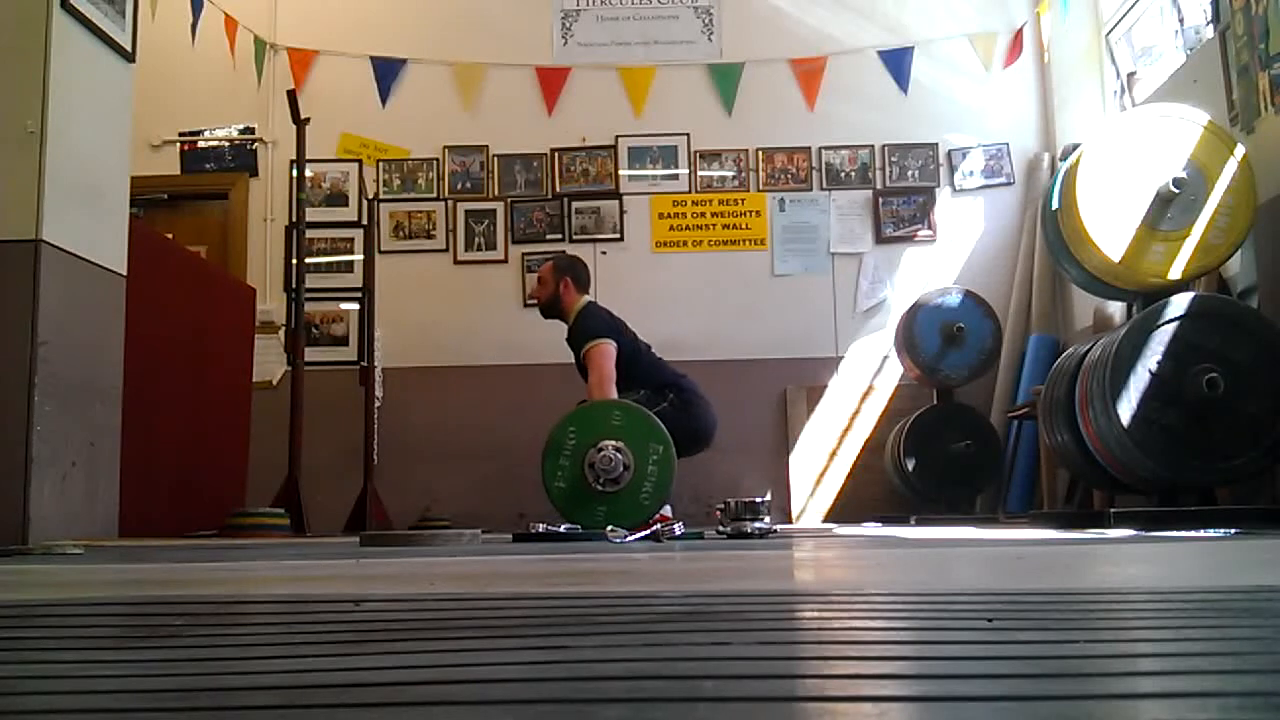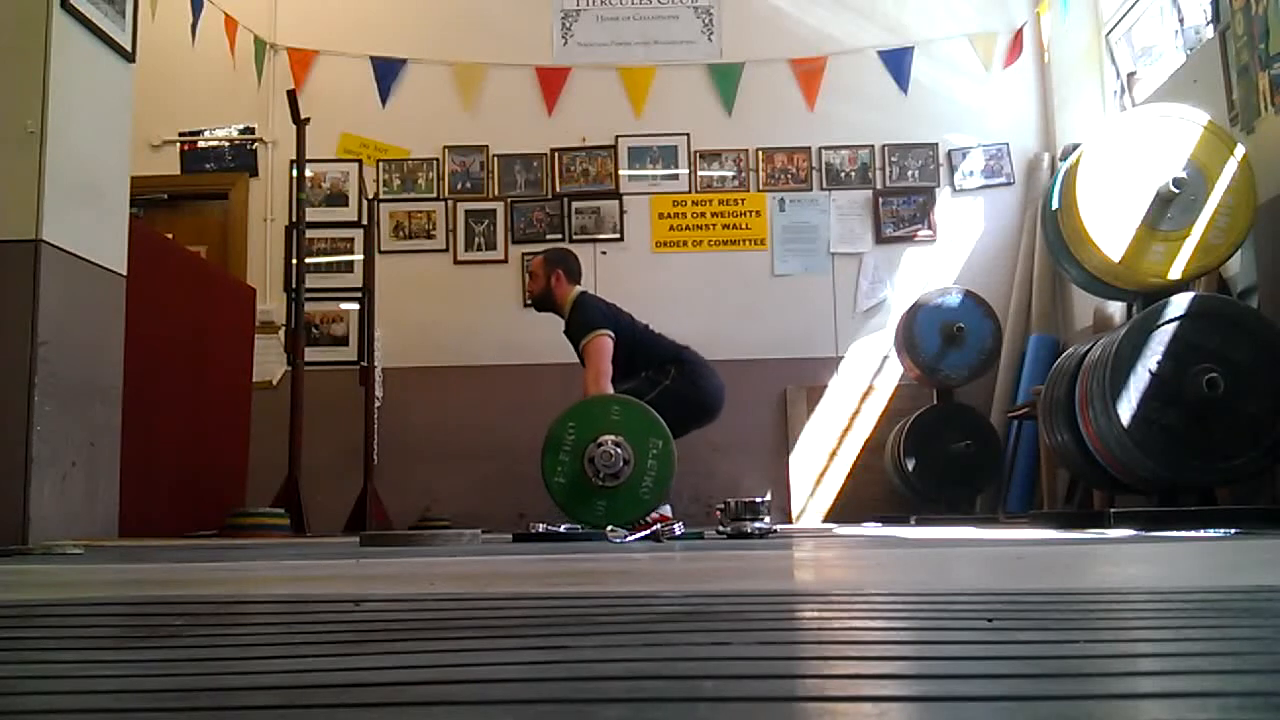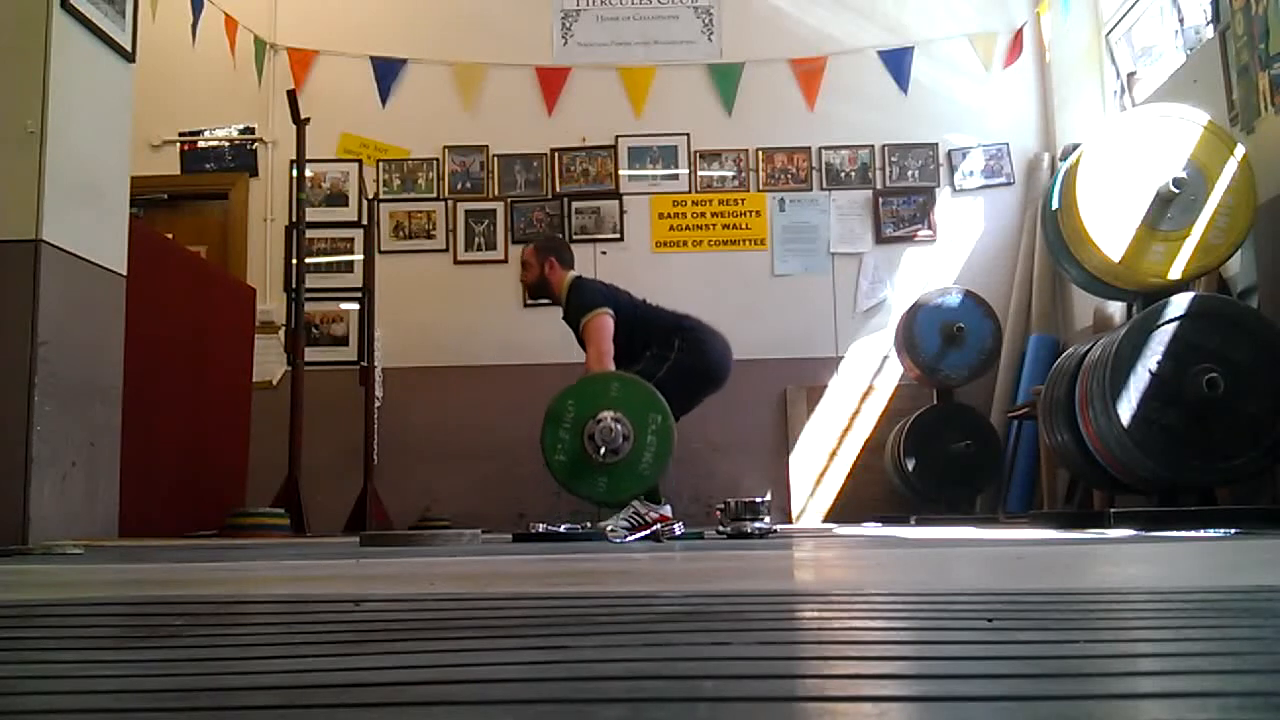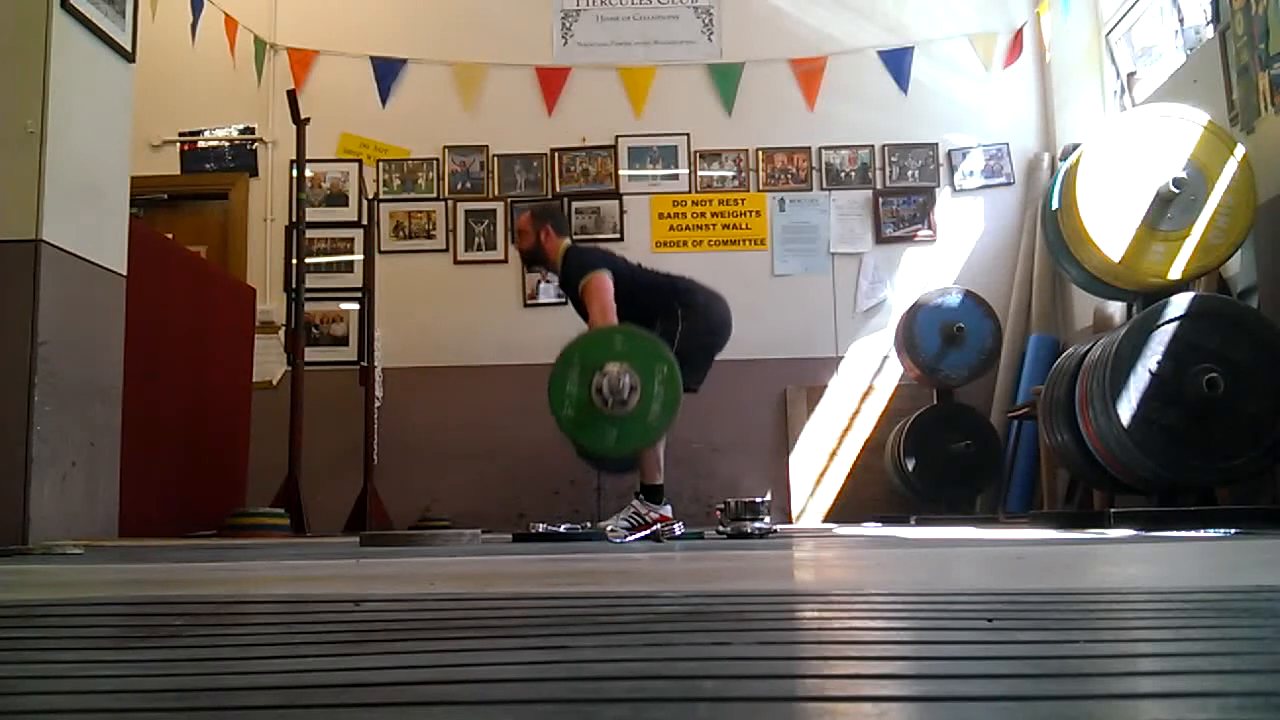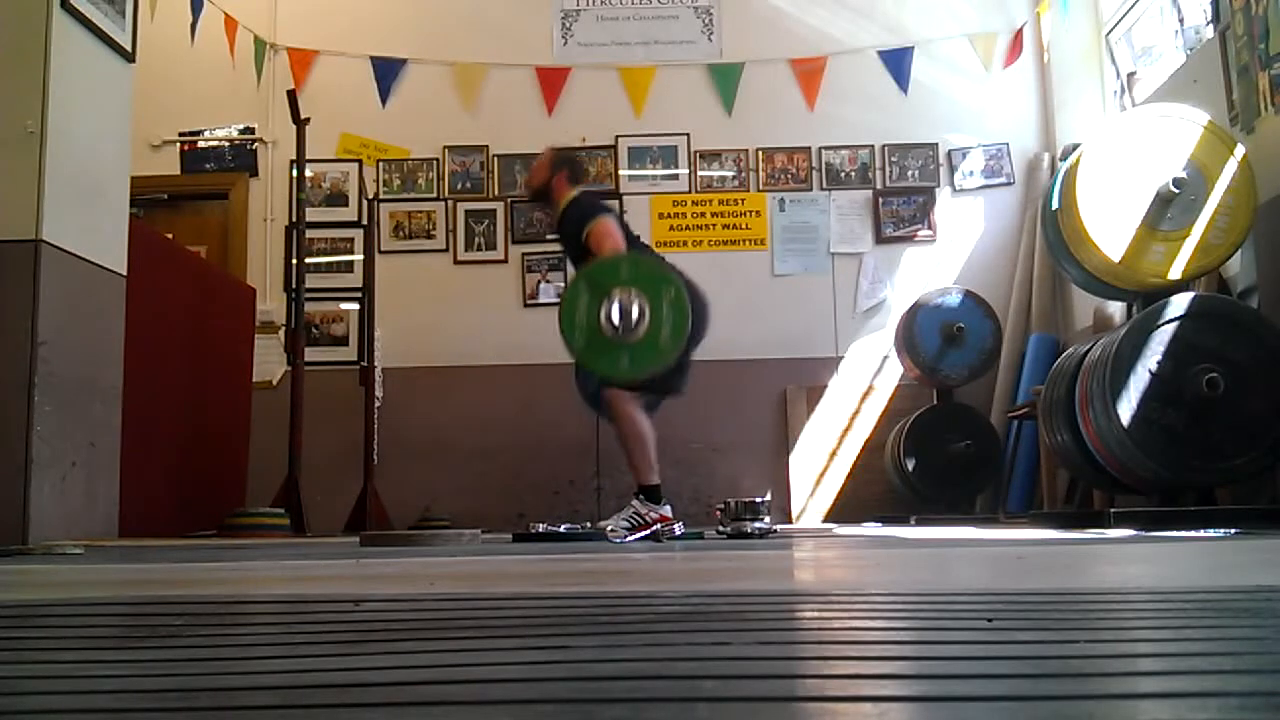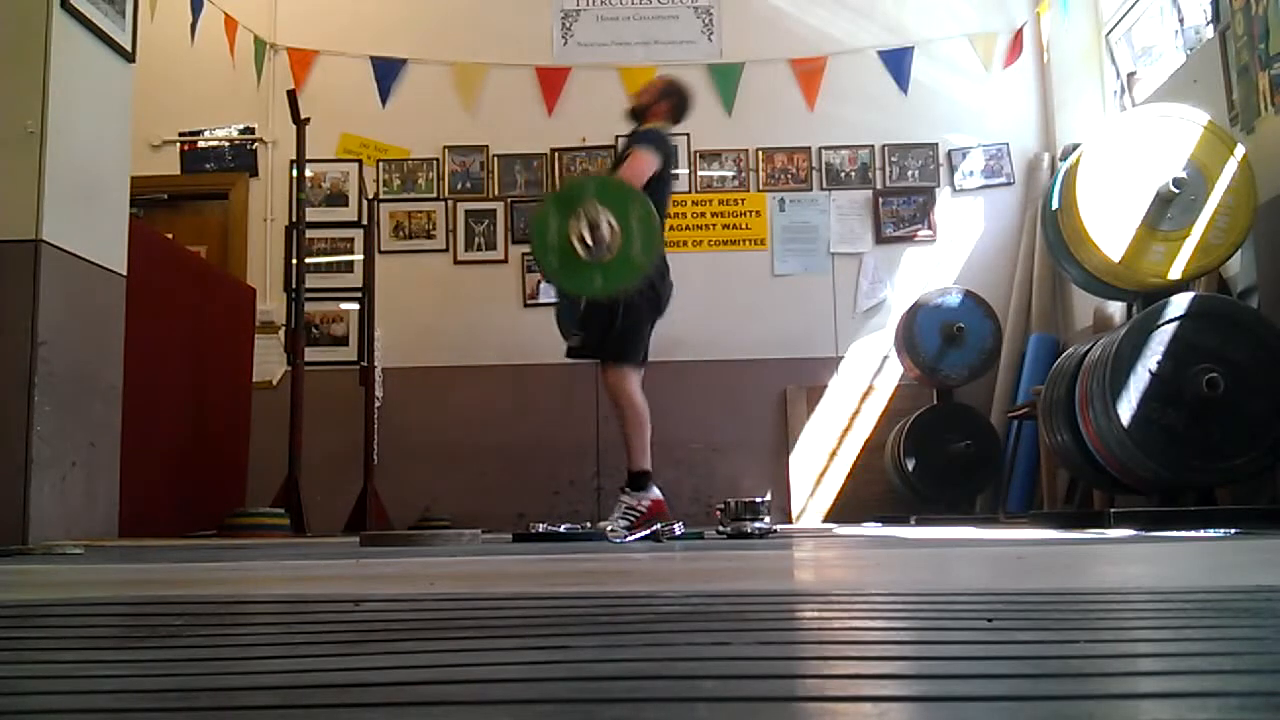
dt=0.2s
person 1, frame 1
left shoulder: (589, 322)
right shoulder: (592, 320)
left elbow: (603, 383)
right elbow: (603, 384)
left hip: (681, 410)
right hip: (691, 413)
person 1, frame 2
left shoulder: (586, 313)
right shoulder: (586, 312)
left elbow: (599, 379)
right elbow: (601, 379)
left hip: (690, 381)
right hip: (697, 384)
left ankle: (650, 506)
person 1, frame 3
left shoulder: (584, 294)
right shoulder: (580, 298)
left elbow: (601, 360)
right elbow: (603, 360)
left hip: (694, 349)
right hip: (701, 352)
left ankle: (651, 506)
right ankle: (650, 503)
person 1, frame 4
left shoulder: (580, 261)
right shoulder: (573, 268)
left elbow: (605, 318)
right elbow: (605, 322)
left hip: (694, 312)
right hip: (693, 315)
left ankle: (653, 505)
right ankle: (651, 501)
person 1, frame 5
left shoulder: (584, 212)
right shoulder: (574, 219)
left elbow: (614, 255)
left knee: (621, 398)
right knee: (620, 399)
left ankle: (652, 506)
right ankle: (646, 502)
person 1, frame 6
left shoulder: (650, 142)
right shoulder: (649, 145)
left elbow: (632, 176)
left knee: (620, 380)
right knee: (622, 383)
left ankle: (643, 492)
right ankle: (636, 489)
